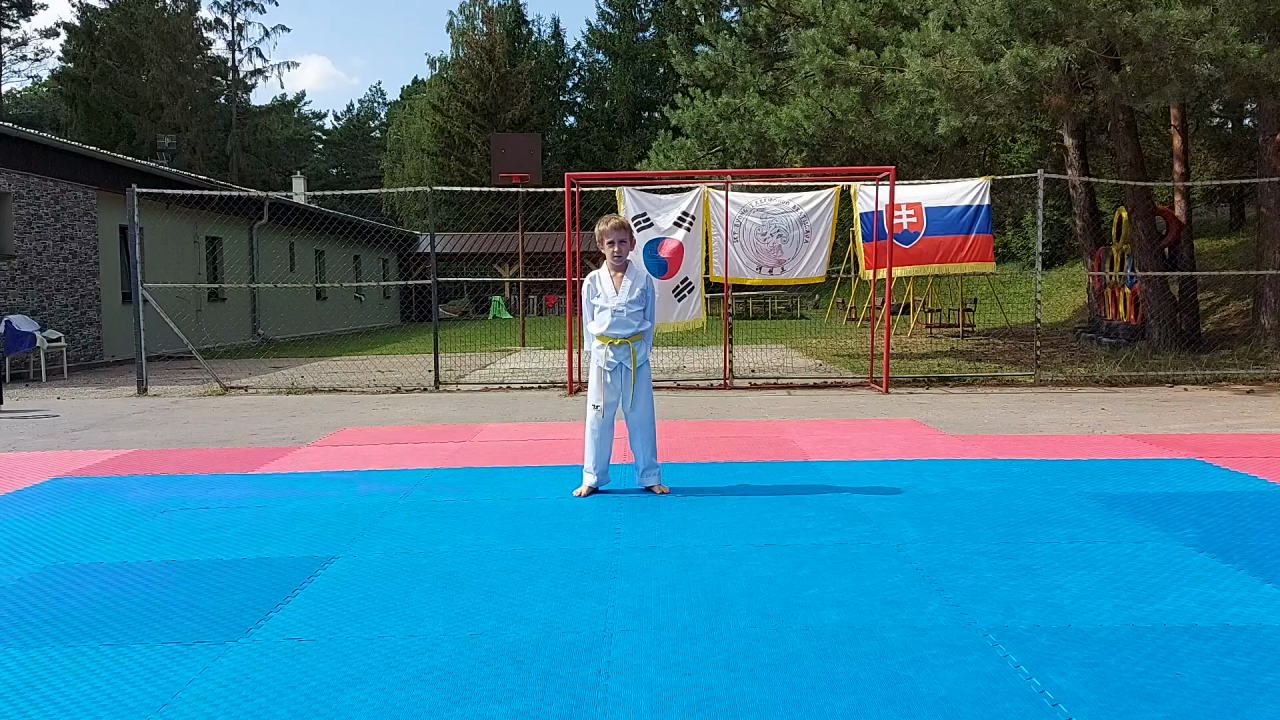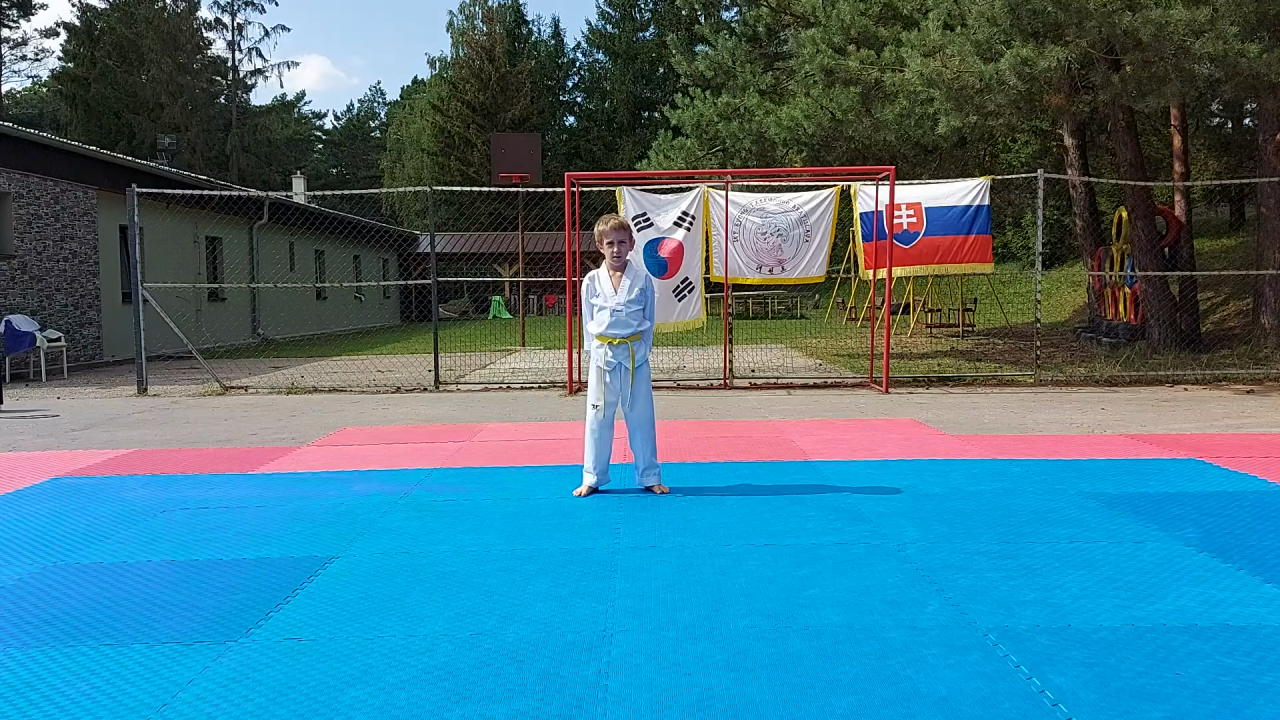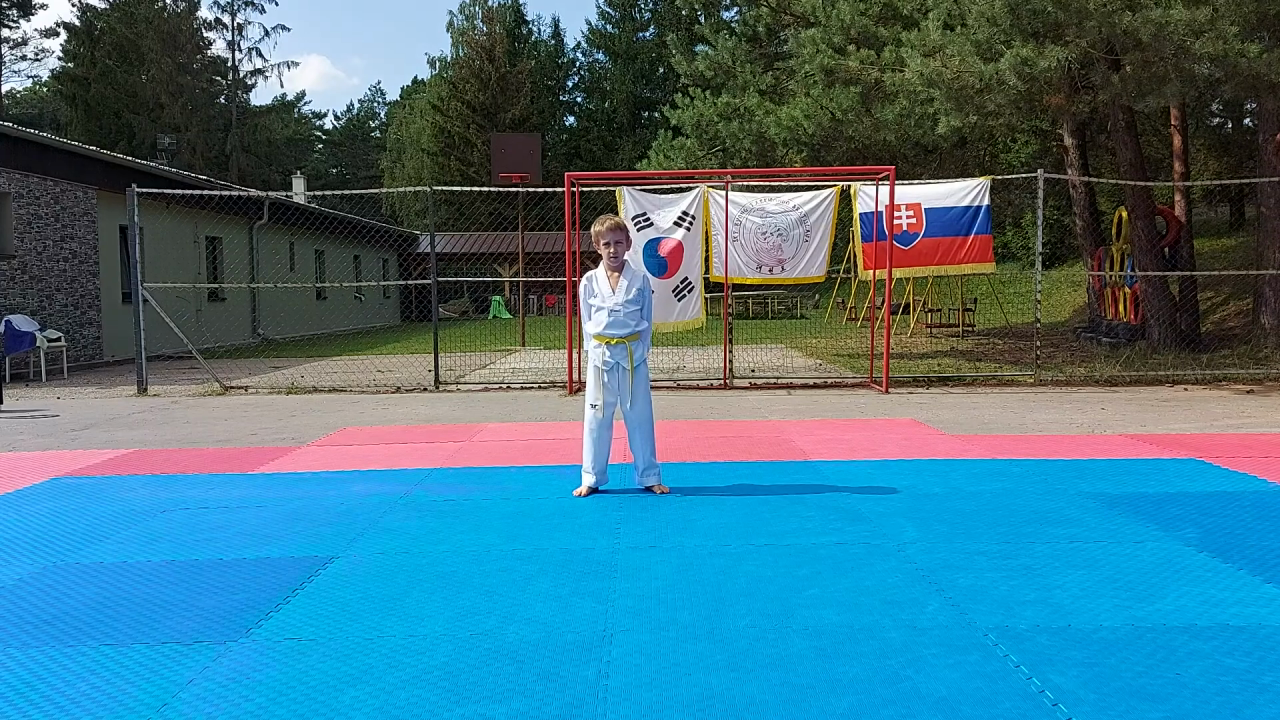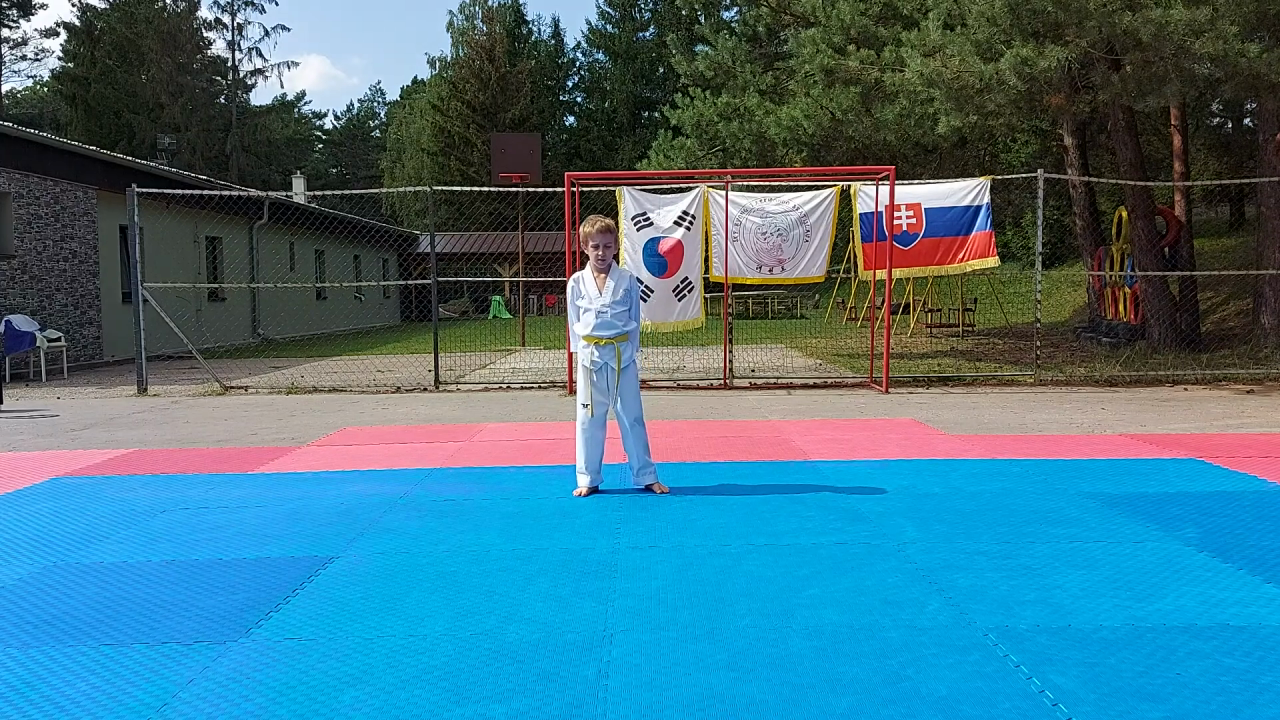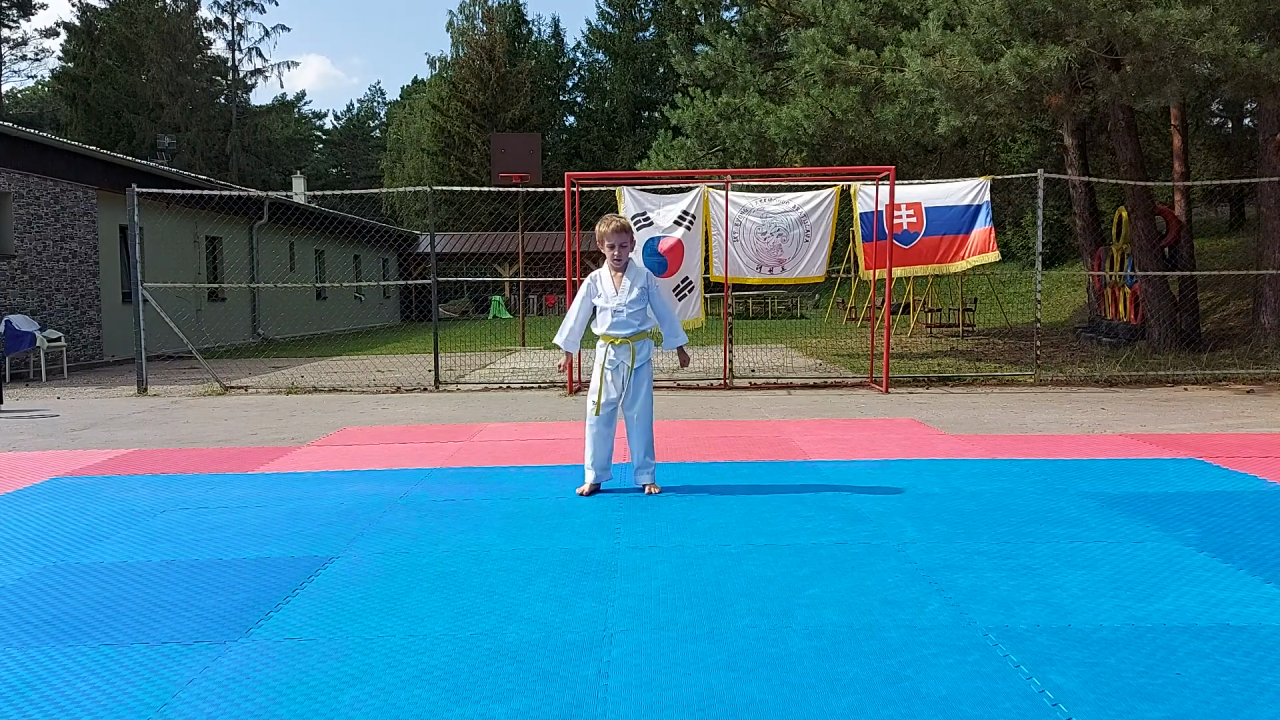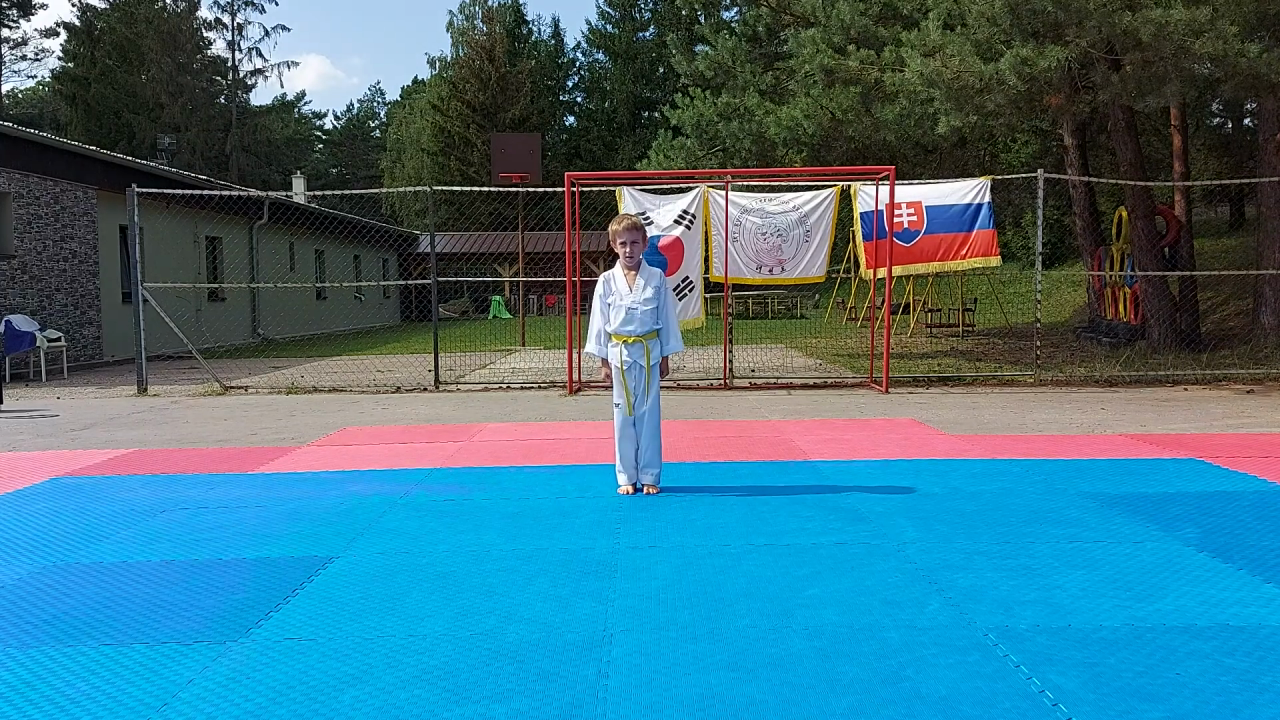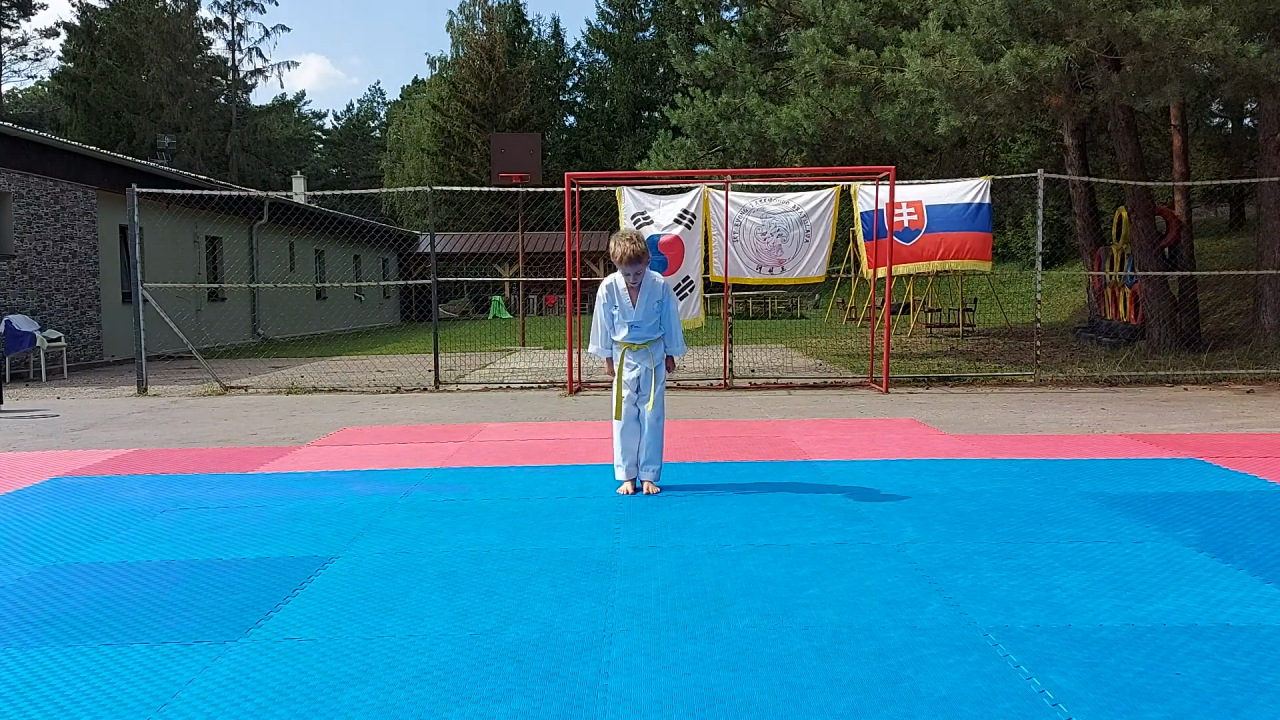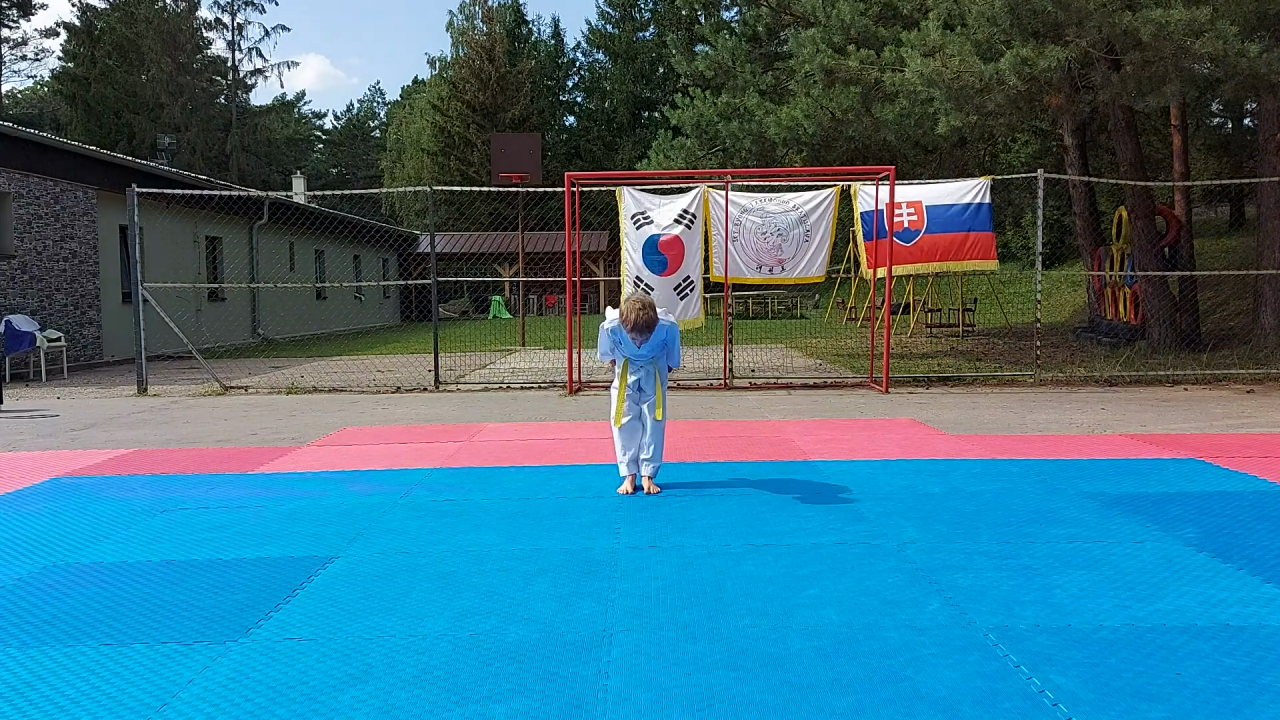
dt=0.5s
person 1, frame 1
left shoulder: (643, 280)
right shoulder: (592, 282)
left elbow: (649, 320)
right elbow: (588, 322)
left wrist: (640, 349)
right wrist: (600, 349)
left hip: (635, 356)
right hip: (603, 356)
left knee: (641, 417)
right knee: (598, 418)
left ankle: (650, 477)
right ankle: (593, 478)
person 1, frame 2
left shoulder: (643, 280)
right shoulder: (591, 281)
left elbow: (649, 320)
right elbow: (588, 322)
left wrist: (640, 349)
right wrist: (601, 348)
left hip: (635, 355)
right hip: (603, 356)
left knee: (641, 417)
right knee: (598, 417)
left ankle: (650, 477)
right ankle: (593, 478)
person 1, frame 3
left shoulder: (640, 280)
right shoulder: (589, 282)
left elbow: (646, 320)
right elbow: (586, 322)
left wrist: (638, 349)
right wrist: (599, 348)
left hip: (632, 355)
right hip: (600, 356)
left knee: (640, 417)
right knee: (597, 418)
left ankle: (649, 477)
right ankle: (592, 478)
person 1, frame 4
left shoulder: (627, 280)
right shoulder: (577, 282)
left elbow: (634, 321)
right elbow: (574, 323)
left wrist: (627, 351)
right wrist: (586, 350)
left hip: (621, 355)
right hip: (590, 357)
left knee: (631, 416)
right knee: (589, 418)
left ankle: (647, 476)
right ankle: (588, 479)
person 1, frame 5
left shoulder: (645, 278)
right shoulder: (594, 281)
left elbow: (665, 312)
right elbow: (577, 316)
left wrist: (679, 348)
right wrist: (567, 353)
left hip: (638, 353)
right hip: (607, 353)
left knee: (640, 415)
right knee: (599, 415)
left ankle: (645, 475)
right ankle: (595, 477)
person 1, frame 6
left shoulder: (657, 278)
right shoulder: (607, 281)
left elbow: (667, 319)
right elbow: (599, 322)
left wrist: (665, 357)
right wrist: (604, 362)
left hip: (649, 352)
right hip: (620, 354)
left knee: (649, 414)
right knee: (623, 416)
left ankle: (649, 476)
right ankle: (627, 477)
person 1, frame 7
left shoulder: (660, 286)
right shoulder: (608, 289)
left elbow: (671, 326)
right elbow: (602, 328)
left wrist: (670, 357)
right wrist: (608, 361)
left hip: (653, 359)
right hip: (623, 360)
left knee: (652, 417)
right knee: (625, 417)
left ankle: (648, 475)
right ankle: (627, 475)
person 1, frame 8
left shoulder: (667, 326)
right shoulder: (611, 326)
left elbow: (672, 352)
right elbow: (606, 351)
left wrist: (670, 365)
right wrist: (612, 359)
left hip: (654, 369)
right hip: (626, 370)
left knee: (653, 417)
right knee: (624, 418)
left ankle: (648, 474)
right ankle: (629, 474)
